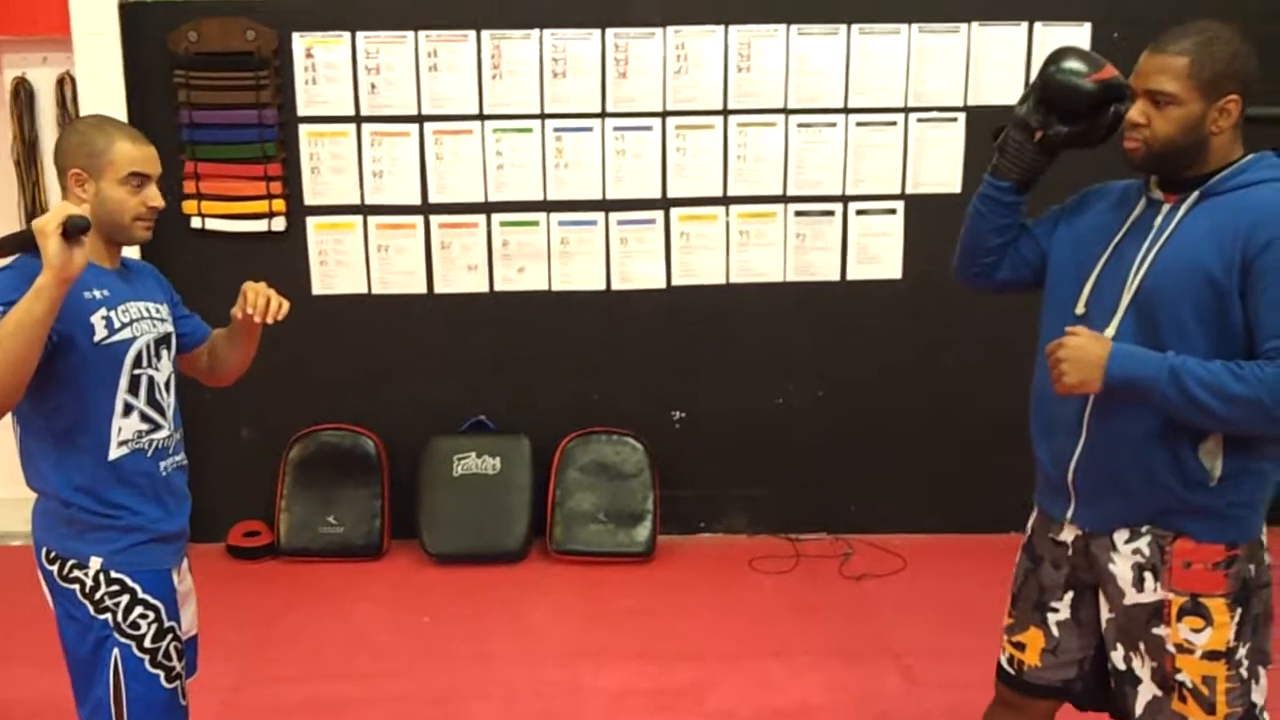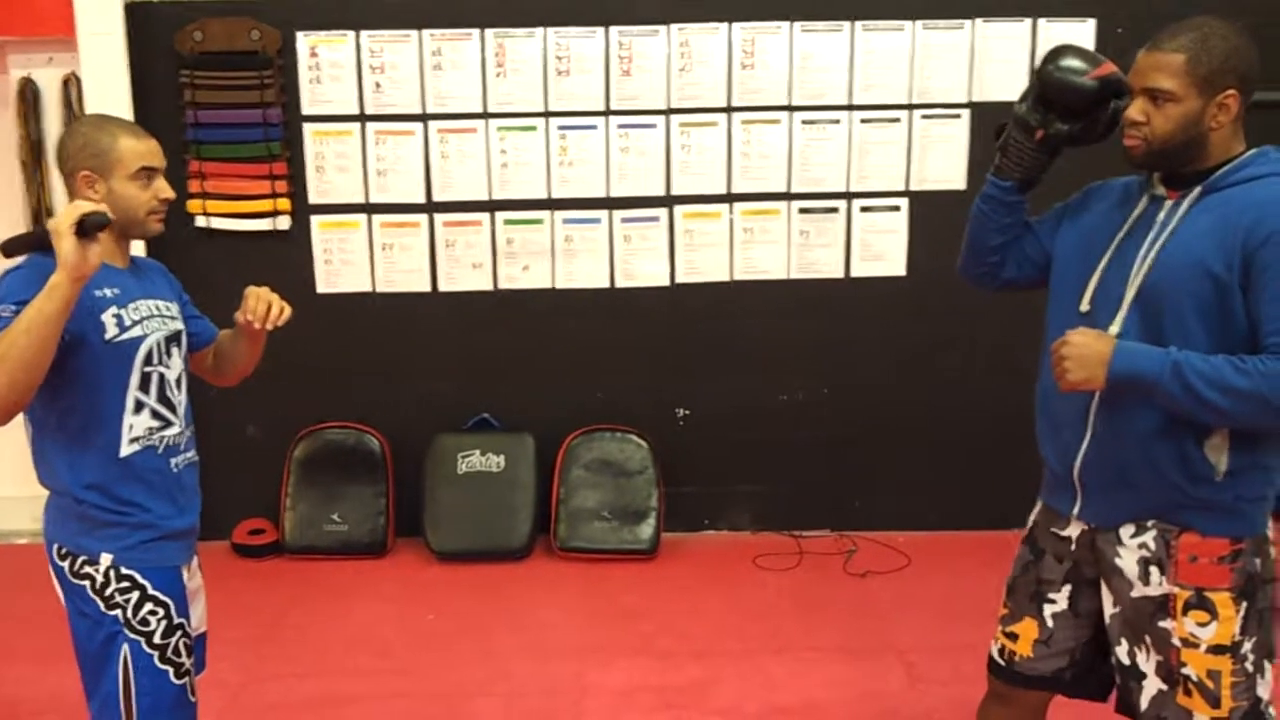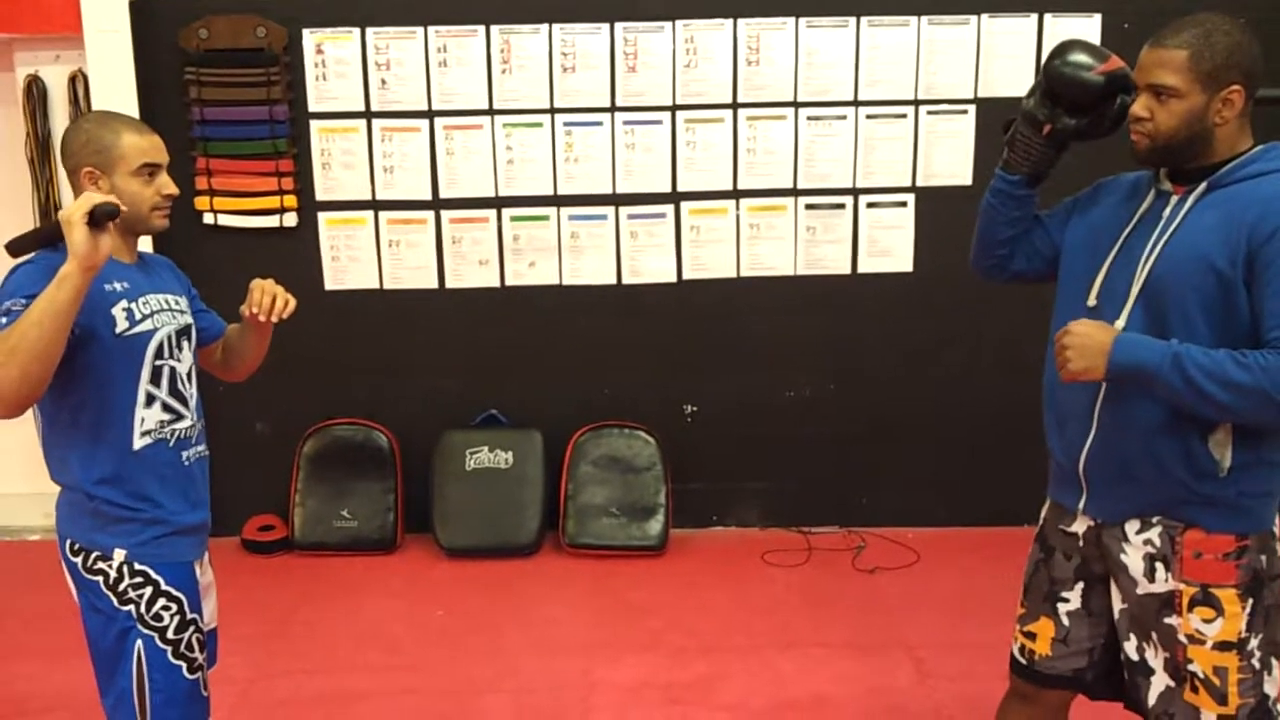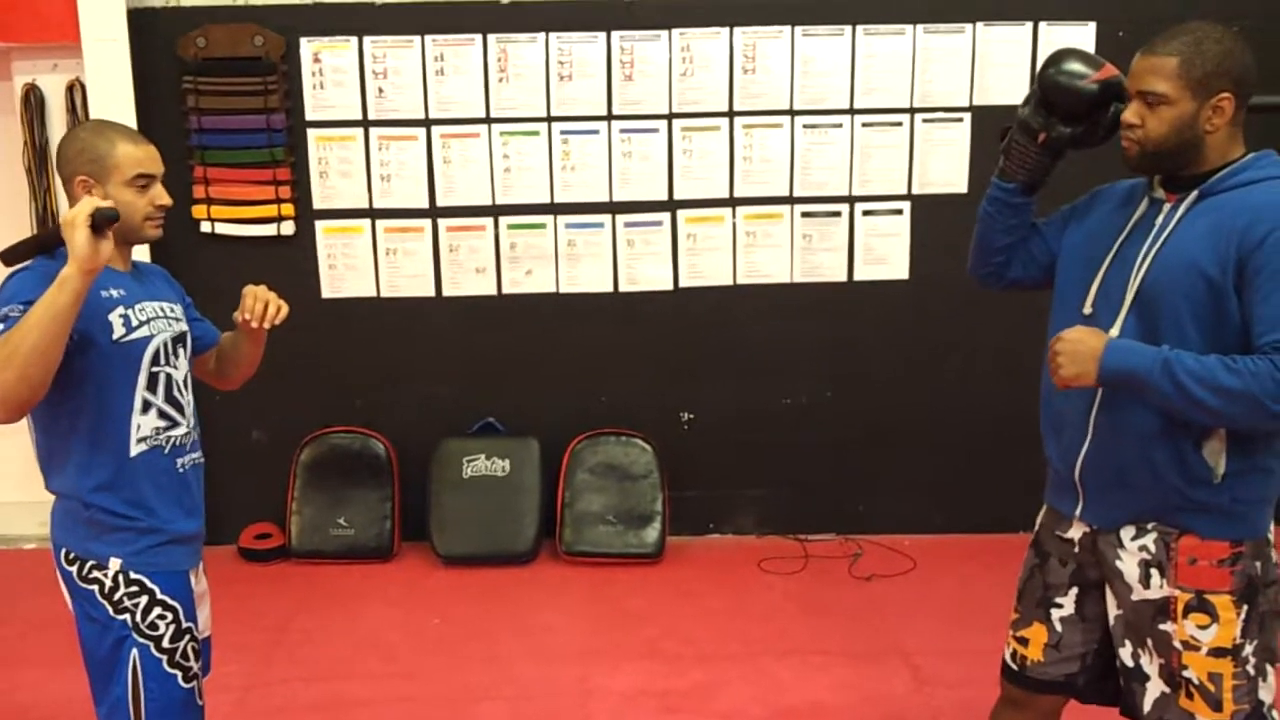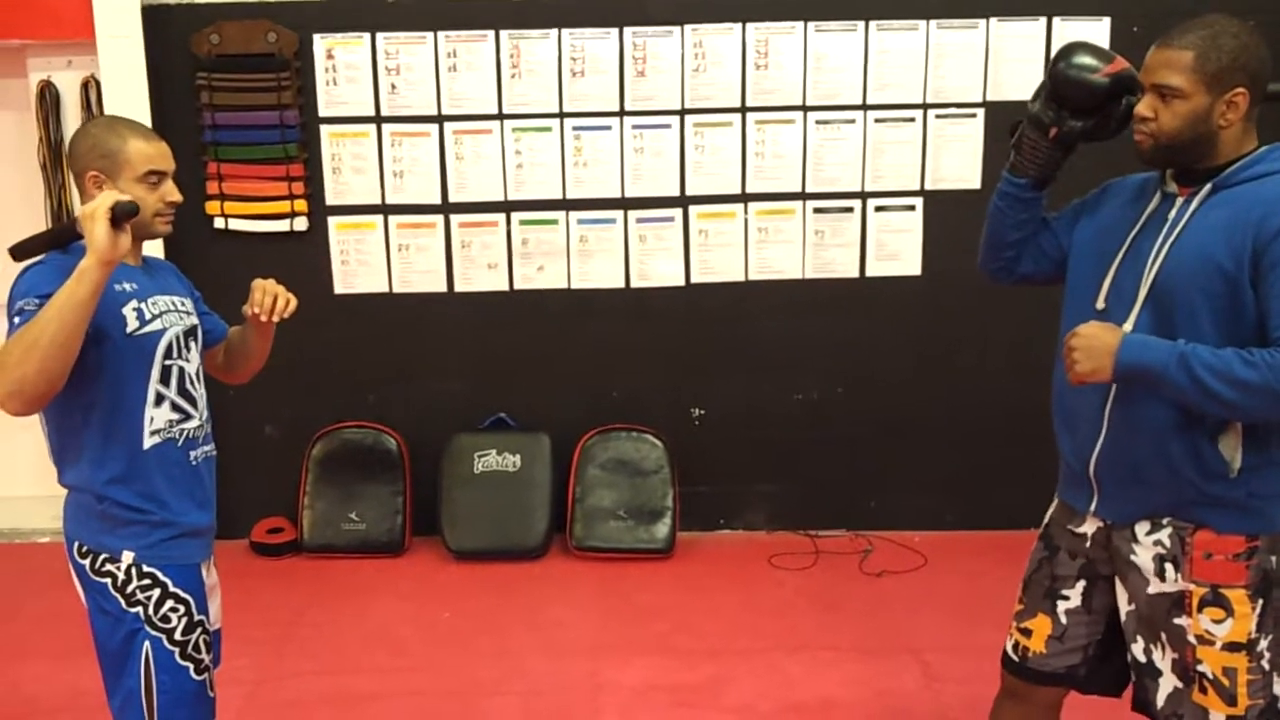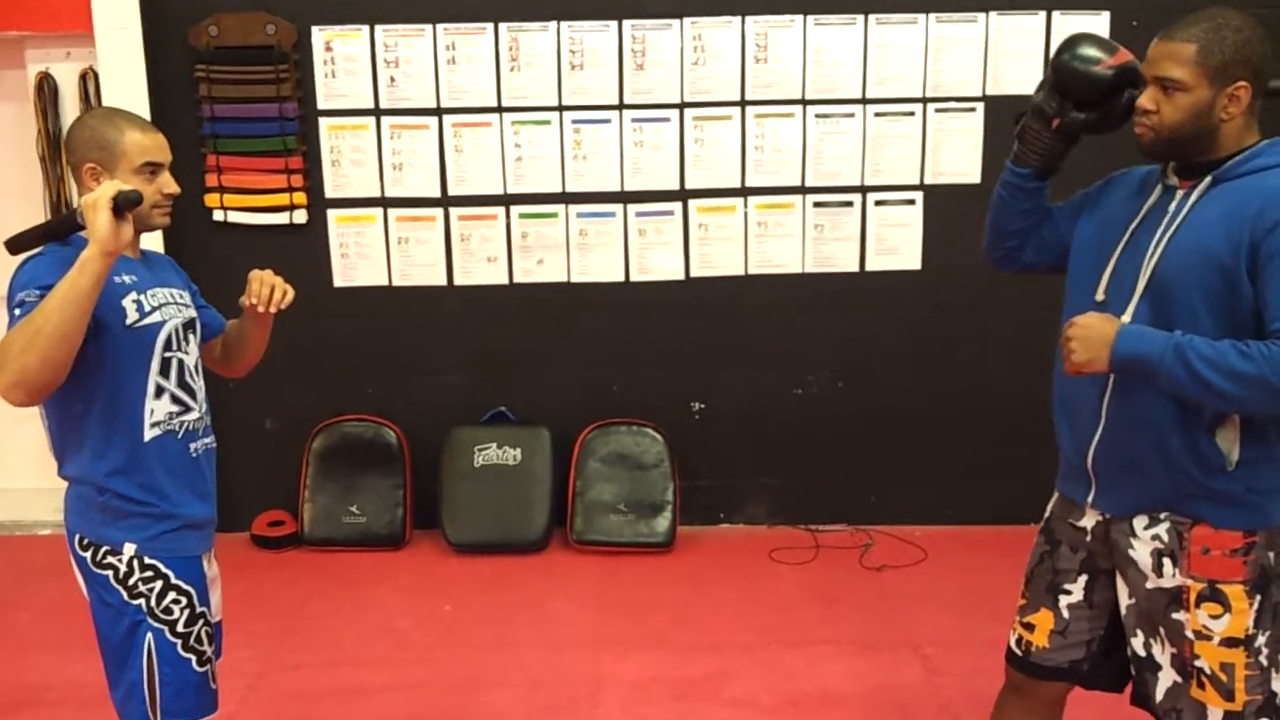
dt=0.3s
person 1, frame 1
right shoulder: (1099, 209)
right elbow: (982, 265)
left wrist: (1123, 368)
right wrist: (1019, 154)
left hip: (1187, 541)
right hip: (1065, 519)
person 1, frame 2
right shoulder: (1104, 205)
right elbow: (988, 263)
left wrist: (1126, 364)
right wrist: (1021, 152)
left hip: (1191, 536)
right hip: (1070, 514)
person 1, frame 3
right shoulder: (1113, 200)
right elbow: (998, 256)
left wrist: (1125, 355)
right wrist: (1029, 146)
left hip: (1199, 530)
right hip: (1079, 508)
person 1, frame 4
right shoulder: (1108, 208)
right elbow: (997, 264)
left wrist: (1117, 362)
right wrist: (1024, 156)
left hip: (1193, 537)
right hip: (1076, 514)
person 1, frame 5
right shoulder: (1120, 202)
right elbow: (1007, 258)
left wrist: (1134, 357)
right wrist: (1036, 150)
left hip: (1207, 530)
right hip: (1087, 511)
person 1, frame 6
right shoulder: (1124, 193)
right elbow: (1011, 247)
left wrist: (1130, 348)
right wrist: (1039, 140)
left hip: (1204, 524)
right hip: (1087, 502)
person 2, frame 1
left shoulder: (147, 279)
left elbow: (213, 367)
left wrist: (247, 323)
right wrist: (55, 280)
left hip: (161, 536)
right hip: (99, 551)
person 2, frame 2
left shoulder: (157, 277)
left elbow: (218, 367)
left wrist: (251, 327)
right wrist: (69, 278)
left hip: (171, 534)
right hip: (110, 548)
person 2, frame 3
left shoulder: (163, 274)
left elbow: (228, 362)
left wrist: (259, 320)
right wrist: (80, 268)
left hip: (181, 529)
right hip: (122, 542)
person 2, frame 4
left shoulder: (159, 282)
left elbow: (221, 371)
left wrist: (251, 327)
right wrist: (80, 271)
left hip: (176, 538)
right hip: (118, 550)
person 2, frame 5
left shoulder: (168, 277)
right shoulder: (55, 278)
left elbow: (231, 366)
left wrist: (261, 321)
right wrist: (98, 263)
left hip: (186, 531)
right hip: (129, 544)
person 2, frame 6
left shoulder: (165, 270)
right shoulder: (55, 269)
left elbow: (228, 359)
left wrist: (258, 313)
right wrist: (100, 253)
left hip: (186, 524)
right hip: (131, 535)
